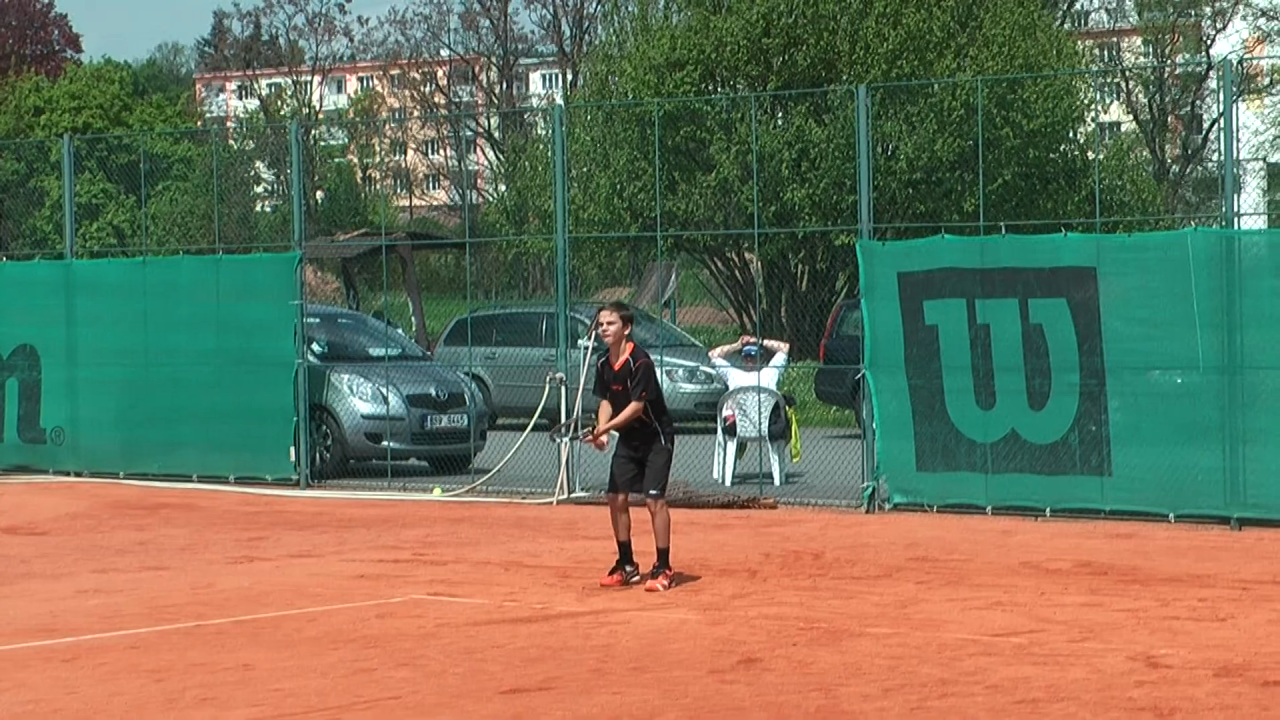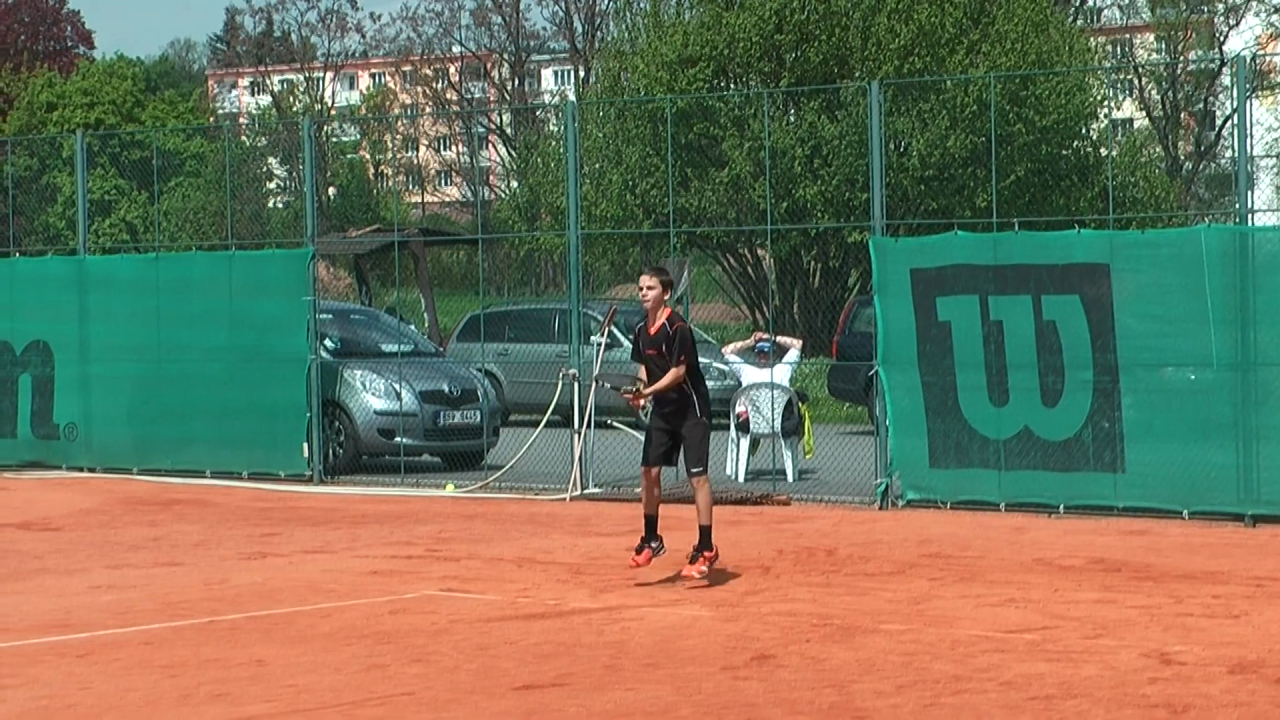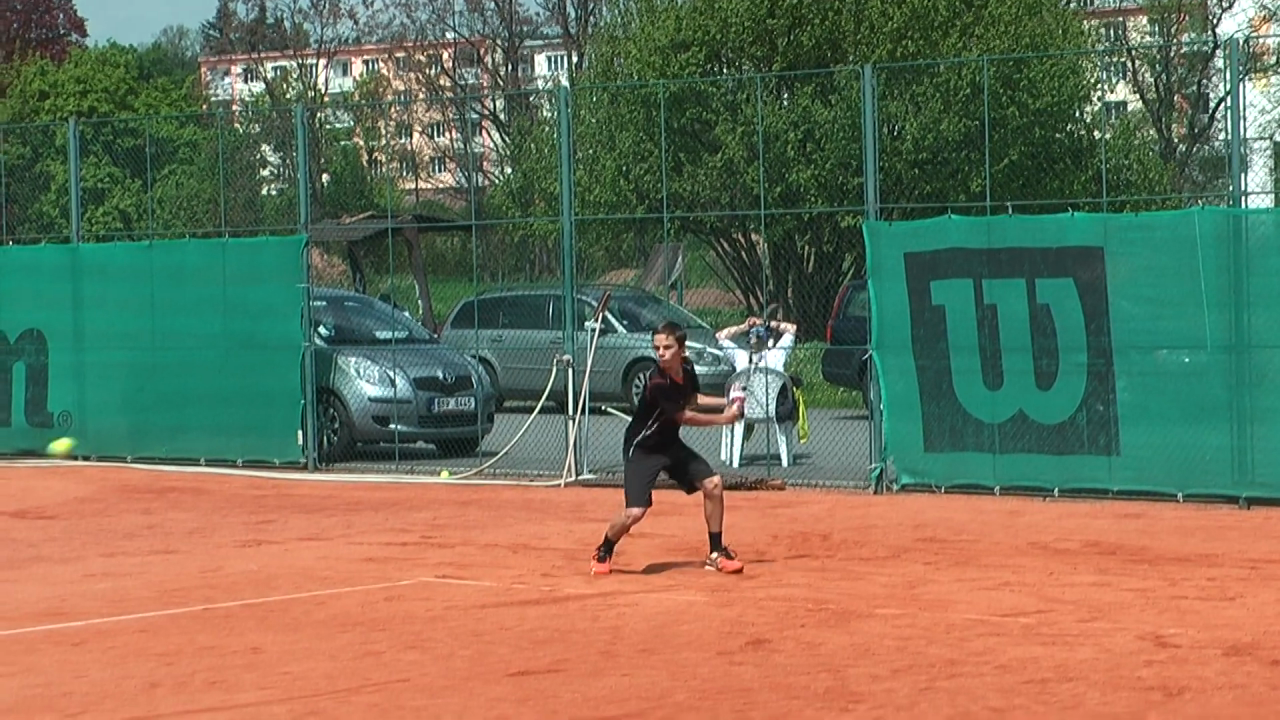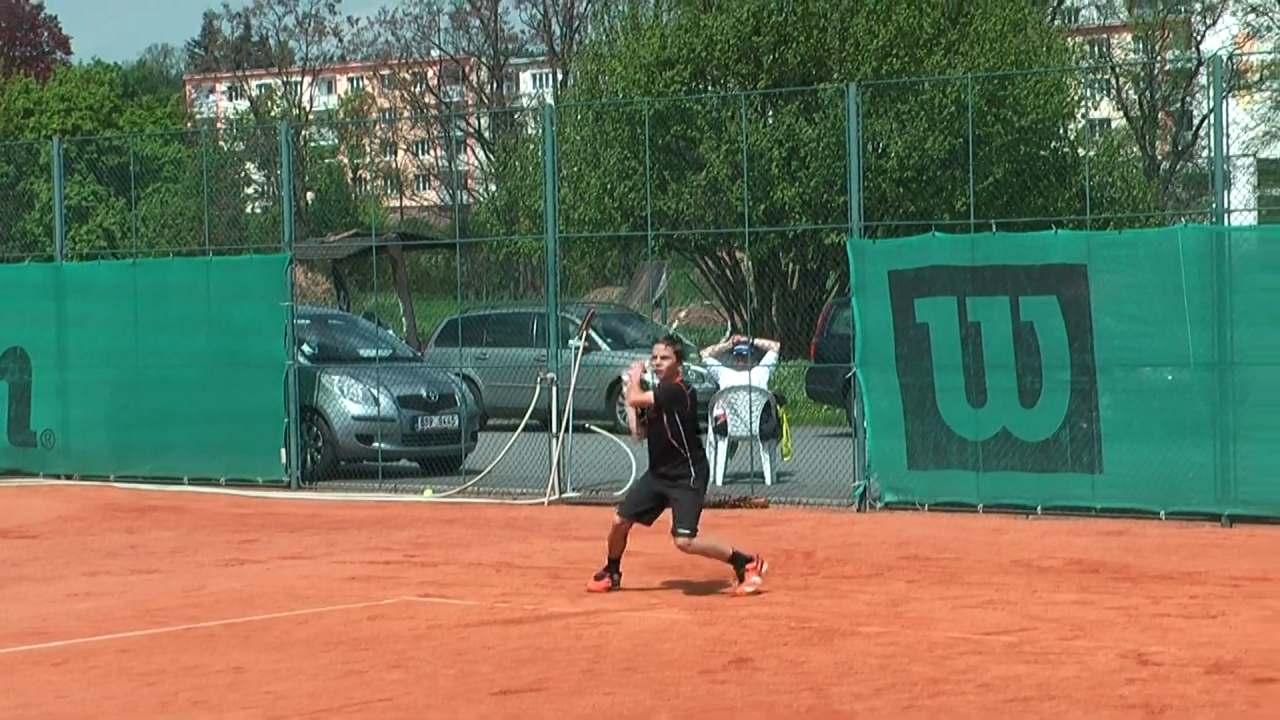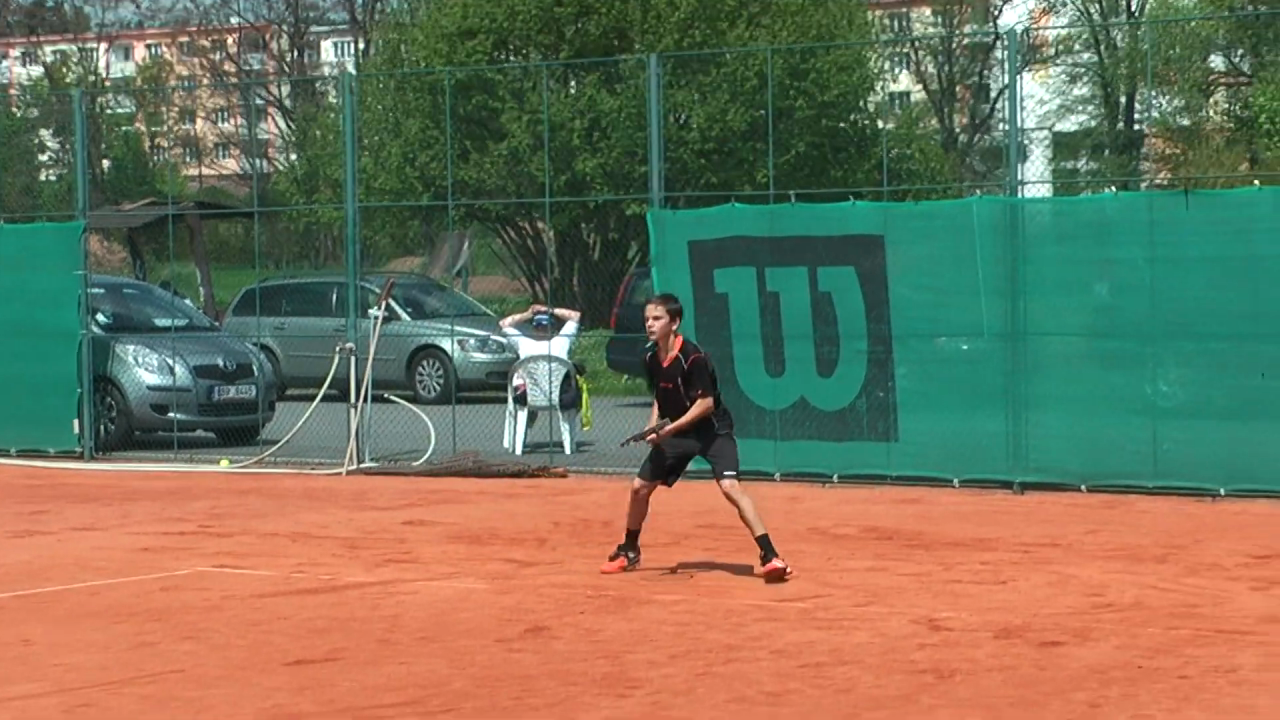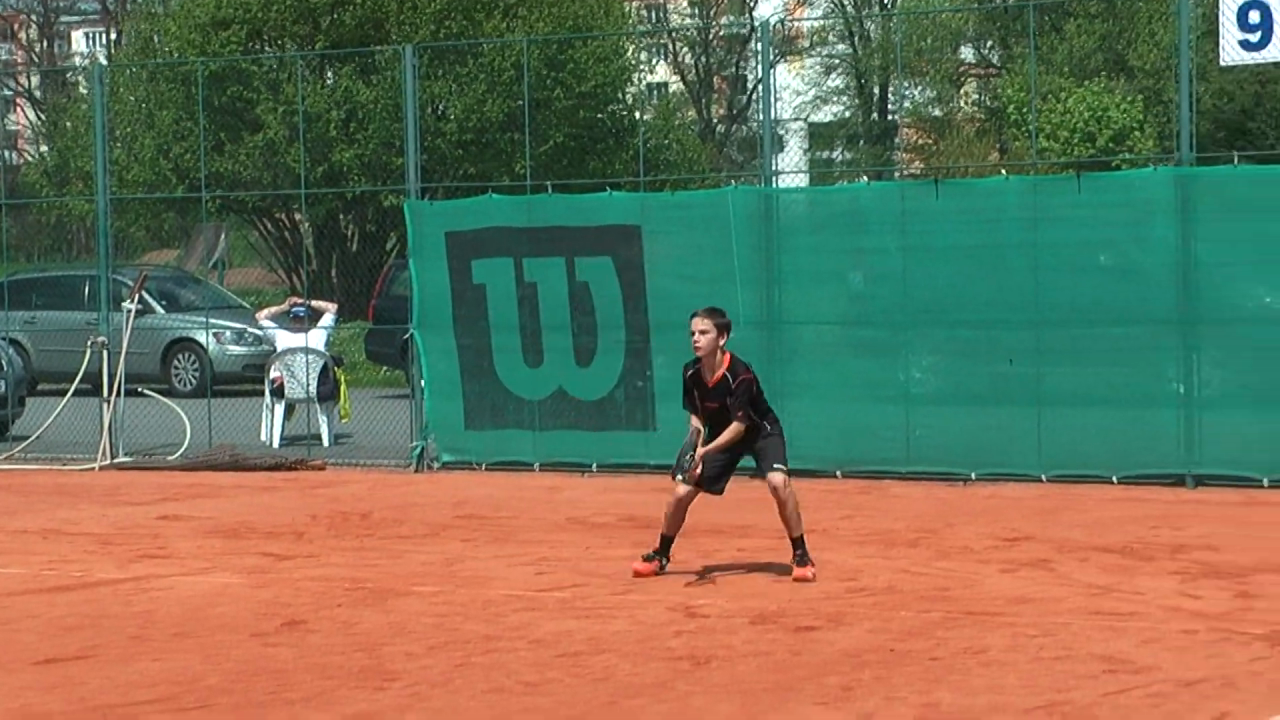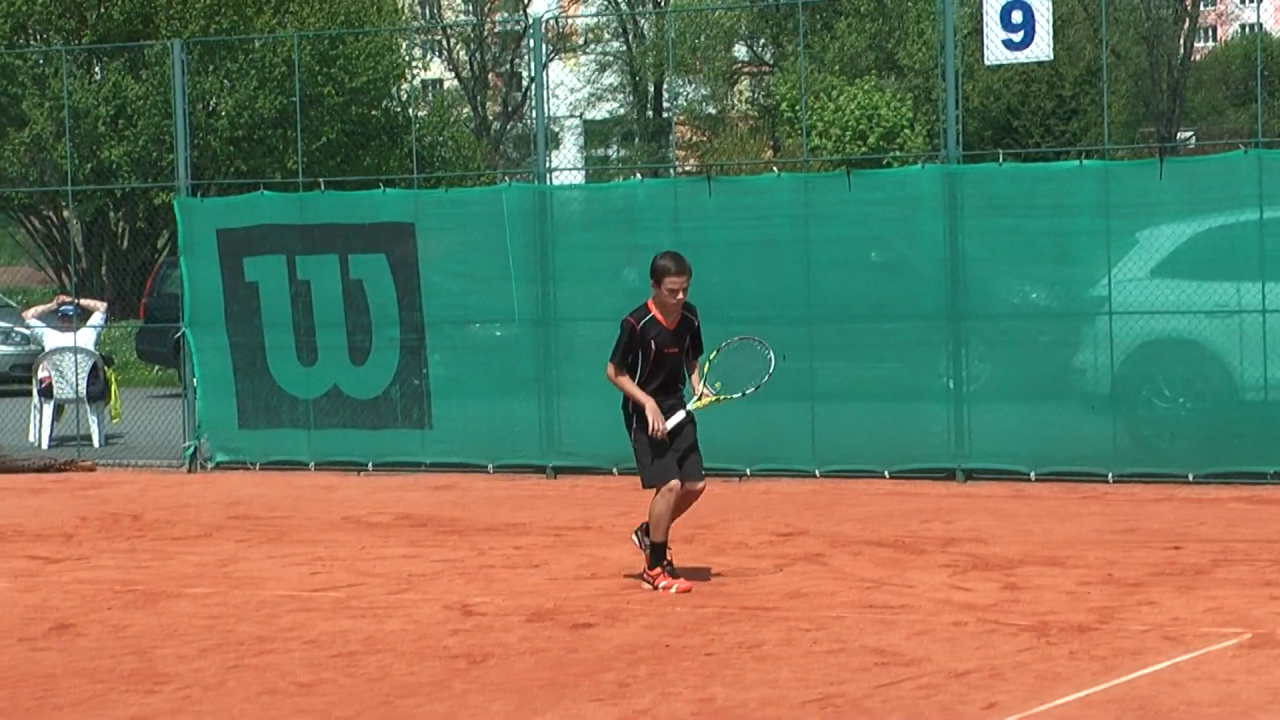
dt=0.7s
person 1, frame 1
left shoulder: (641, 361)
right shoulder: (603, 363)
left elbow: (637, 405)
right elbow: (606, 400)
left wrist: (605, 428)
right wrist: (601, 432)
left hip: (655, 436)
right hip: (627, 438)
left knee: (654, 500)
right knee: (617, 499)
left ankle: (663, 568)
right ankle: (626, 565)
person 1, frame 2
left shoulder: (678, 327)
right shoulder: (641, 329)
left elbow: (678, 371)
left wrist: (647, 391)
right wrist: (640, 394)
left hip: (690, 409)
right hip: (662, 409)
left knee: (697, 476)
right knee: (650, 472)
left ankle: (705, 549)
right ankle: (651, 539)
person 1, frame 3
left shoulder: (686, 367)
right shoulder: (658, 383)
left elbow: (695, 398)
right elbow: (684, 417)
left wrist: (726, 403)
right wrist: (722, 419)
left hip: (670, 443)
right hip: (642, 448)
left knee: (714, 484)
right knee: (635, 512)
left ankle: (716, 553)
right ankle: (603, 551)
person 1, frame 4
left shoulder: (680, 391)
right shoulder: (656, 394)
left elbow: (633, 398)
right elbow: (640, 432)
left wrist: (635, 374)
left hip: (688, 476)
right hip: (658, 473)
left knee: (685, 541)
right knee: (619, 522)
left ankle: (747, 563)
right ankle: (612, 572)
person 1, frame 5
left shoulder: (692, 357)
right shoulder: (650, 358)
left elbow: (705, 402)
left wrist: (672, 427)
right wrist: (654, 426)
left hip: (714, 430)
right hip: (675, 433)
left knee: (731, 487)
right knee: (639, 488)
left ankle: (770, 556)
right ankle: (628, 551)
person 1, frame 6
left shoulder: (741, 374)
right shoulder: (692, 372)
left elbow: (740, 424)
right elbow: (694, 414)
left wrist: (707, 451)
right wrist: (697, 445)
left hip: (761, 432)
right hip: (716, 434)
left knee: (778, 481)
right knee: (682, 493)
left ankle: (800, 554)
right ankle: (660, 554)
person 1, frame 7
left shoulder: (689, 316)
right shoulder: (637, 323)
right elbow: (614, 372)
left wrist: (696, 383)
right wrist: (648, 405)
left hip: (676, 412)
right hip: (646, 415)
left knee: (695, 485)
right knee: (669, 486)
left ankle: (648, 532)
right ankle: (654, 565)
